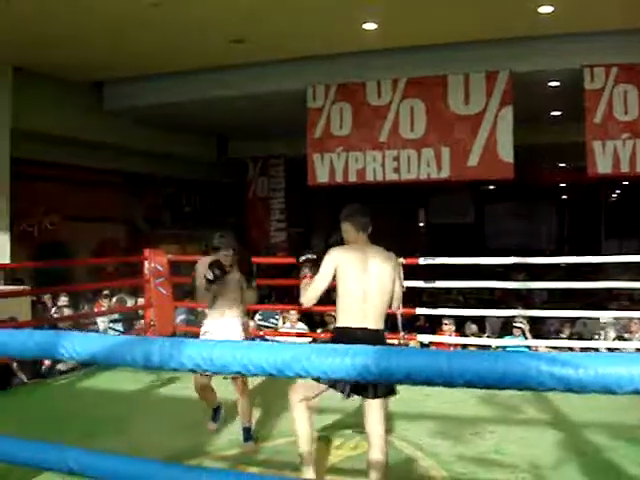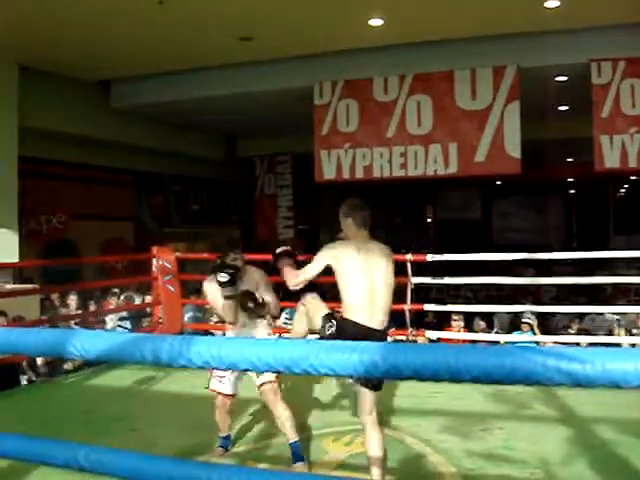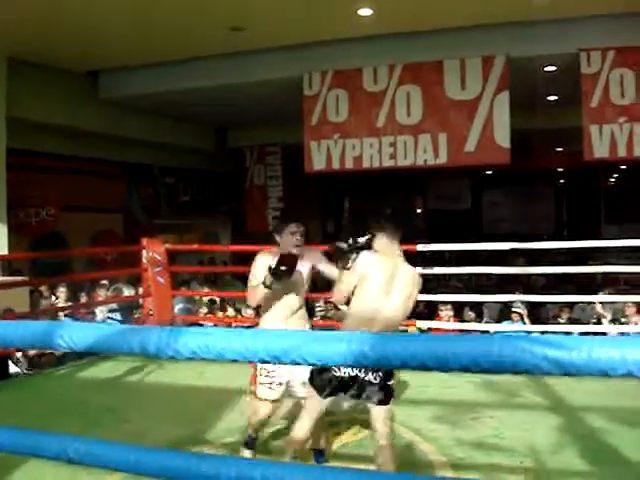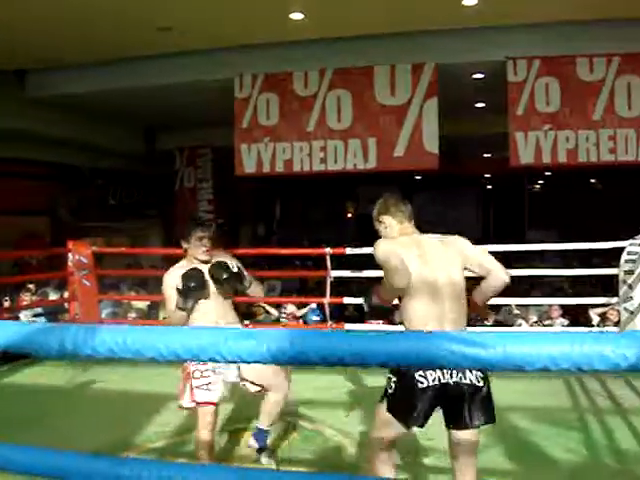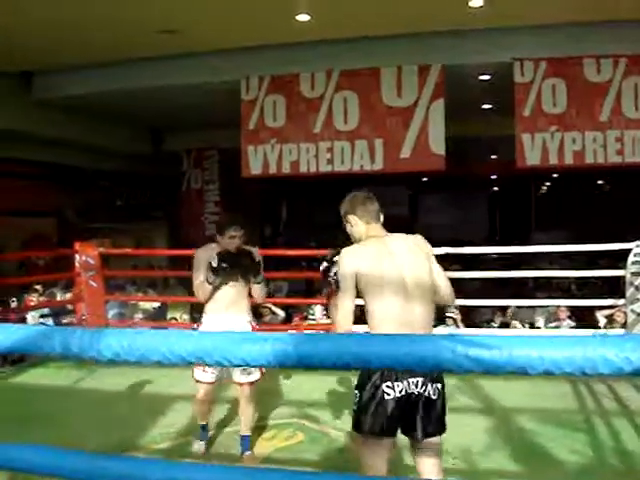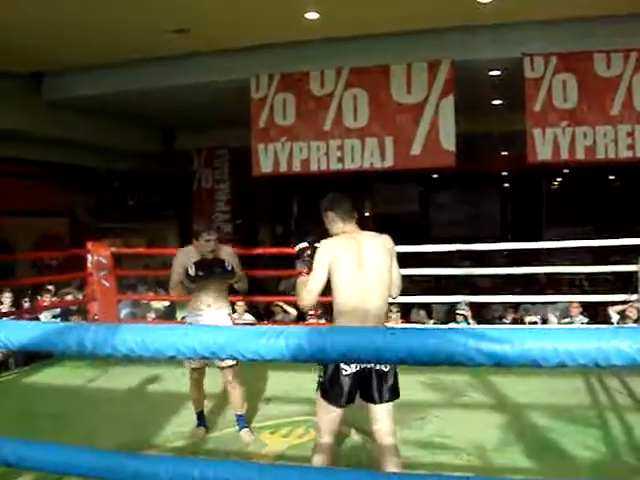
dt=0.7s
person 1, frame 1
left shoulder: (338, 254)
right shoulder: (391, 260)
left elbow: (307, 300)
left wrist: (307, 272)
left hip: (345, 342)
right hip: (376, 344)
left knee: (297, 396)
right knee: (376, 431)
person 1, frame 2
left shoulder: (337, 249)
right shoulder: (386, 253)
left elbow: (295, 282)
left wrist: (284, 262)
left hip: (347, 333)
right hip: (376, 341)
left knee: (309, 300)
right knee: (369, 419)
person 1, frame 3
left shoulder: (367, 258)
right shoulder: (415, 277)
left elbow: (338, 298)
left wrist: (350, 266)
left knee: (310, 413)
right knee: (383, 435)
person 1, frame 4
left shoulder: (386, 246)
right shoulder: (454, 242)
left elbow: (401, 278)
right elbow: (501, 276)
left wrist: (380, 295)
right wrist: (470, 303)
left knee: (380, 443)
person 1, frame 5
left shoulder: (351, 257)
right shoulder: (419, 244)
left elbow: (342, 329)
right elbow: (448, 298)
left wrist: (333, 290)
left hip: (385, 367)
person 1, frame 6
left shoulder: (329, 247)
right shoulder: (385, 242)
left elbow: (306, 301)
left wrist: (303, 267)
left knee: (325, 436)
right knee: (386, 439)
person 2, frame 1
left shoulder: (241, 268)
right shoulder: (203, 266)
left elbow: (251, 300)
right elbow: (204, 301)
left wrist: (248, 280)
right wrist: (210, 282)
left hip: (236, 327)
right hip: (212, 327)
left knee: (241, 384)
right knee: (200, 382)
left ankle: (247, 435)
right ankle: (215, 410)
person 2, frame 2
left shoulder: (255, 275)
right shoulder: (210, 284)
left elbow: (275, 308)
right elbow: (230, 317)
left wrist: (260, 305)
right wrist: (228, 290)
left hip: (260, 338)
left knee: (271, 393)
right knee: (221, 402)
left ankle: (297, 455)
right ankle: (225, 441)
person 2, frame 3
left shoulder: (309, 258)
right shoulder: (264, 260)
left elbow: (339, 275)
right elbow: (252, 301)
right wrist: (272, 280)
right knee: (264, 408)
left ankle: (319, 457)
right ankle: (249, 442)
person 2, frame 4
left shoulder: (225, 261)
right shoulder: (173, 275)
left elbow: (260, 294)
right elbow: (176, 322)
left wrist: (241, 280)
right wrist: (184, 300)
left knee: (279, 382)
right knee: (206, 419)
left ankle: (260, 440)
person 2, frame 5
left shoulder: (251, 254)
right shoulder: (204, 254)
left elbow: (260, 296)
right elbow: (200, 295)
left wrist: (255, 272)
right wrist: (214, 271)
left hip: (242, 326)
right hip: (212, 325)
left knee: (246, 391)
right knee: (203, 391)
left ankle: (245, 446)
right ankle: (203, 429)
person 2, frame 6
left shoulder: (227, 253)
right shoulder: (183, 256)
left elbow: (243, 286)
right elbow: (173, 292)
left wrist: (231, 274)
right wrist: (190, 279)
left hip: (221, 317)
right hip: (196, 318)
left knee: (230, 376)
right knee: (196, 376)
left ankle: (242, 423)
right ankle: (201, 420)
